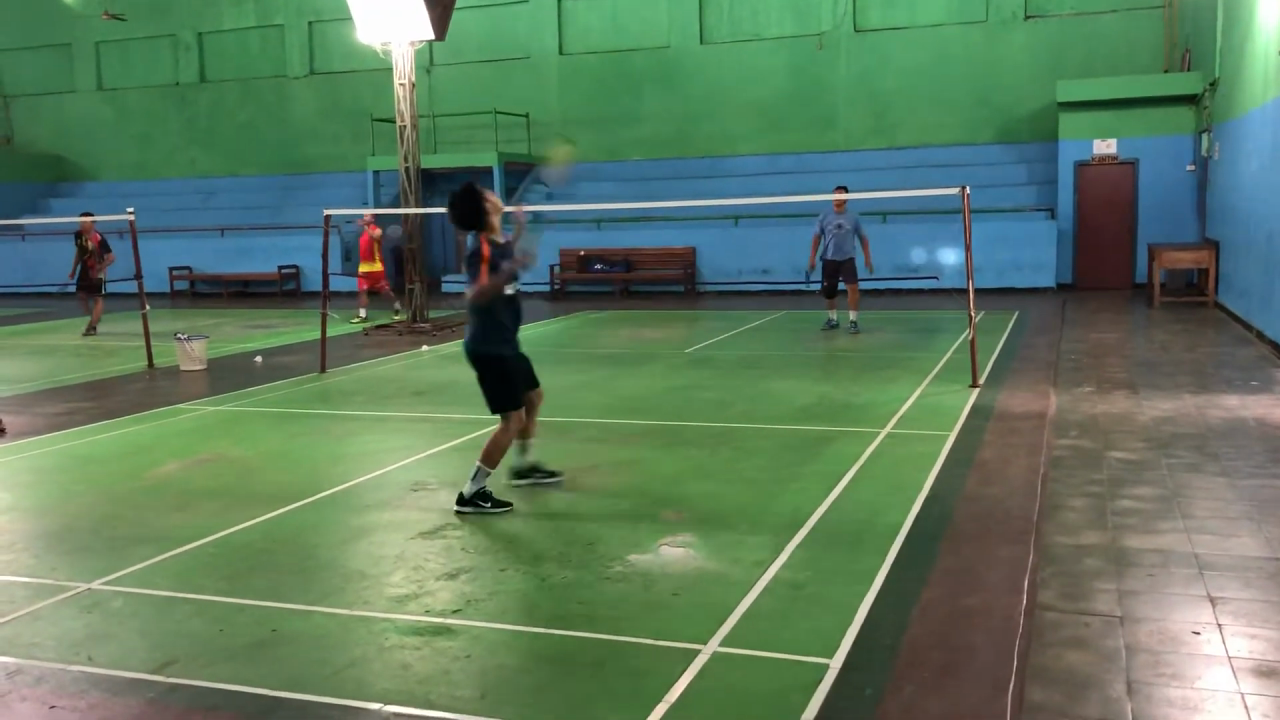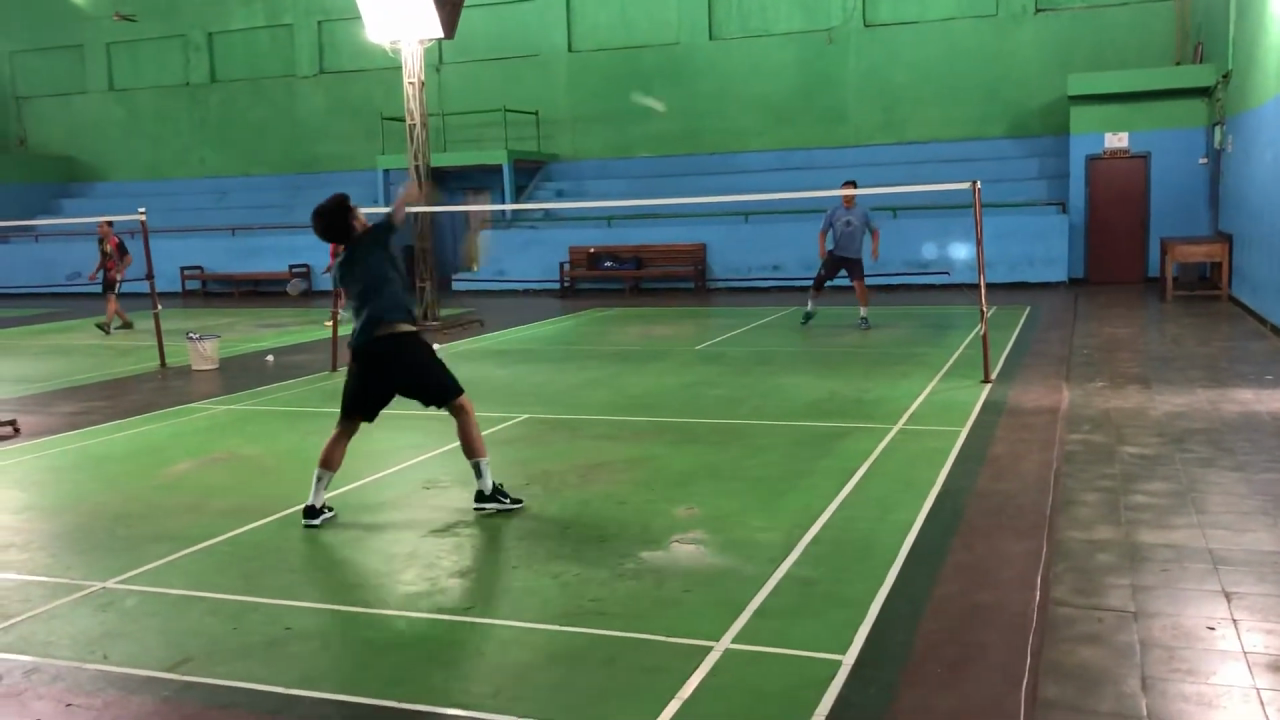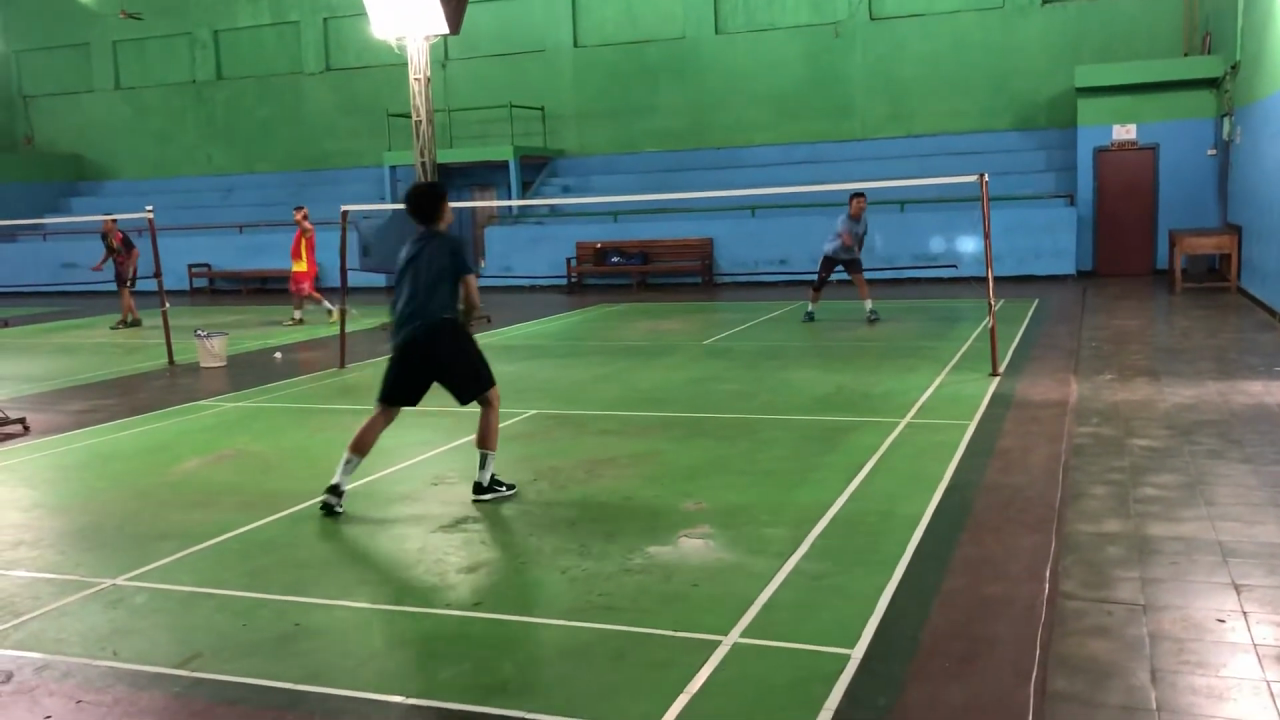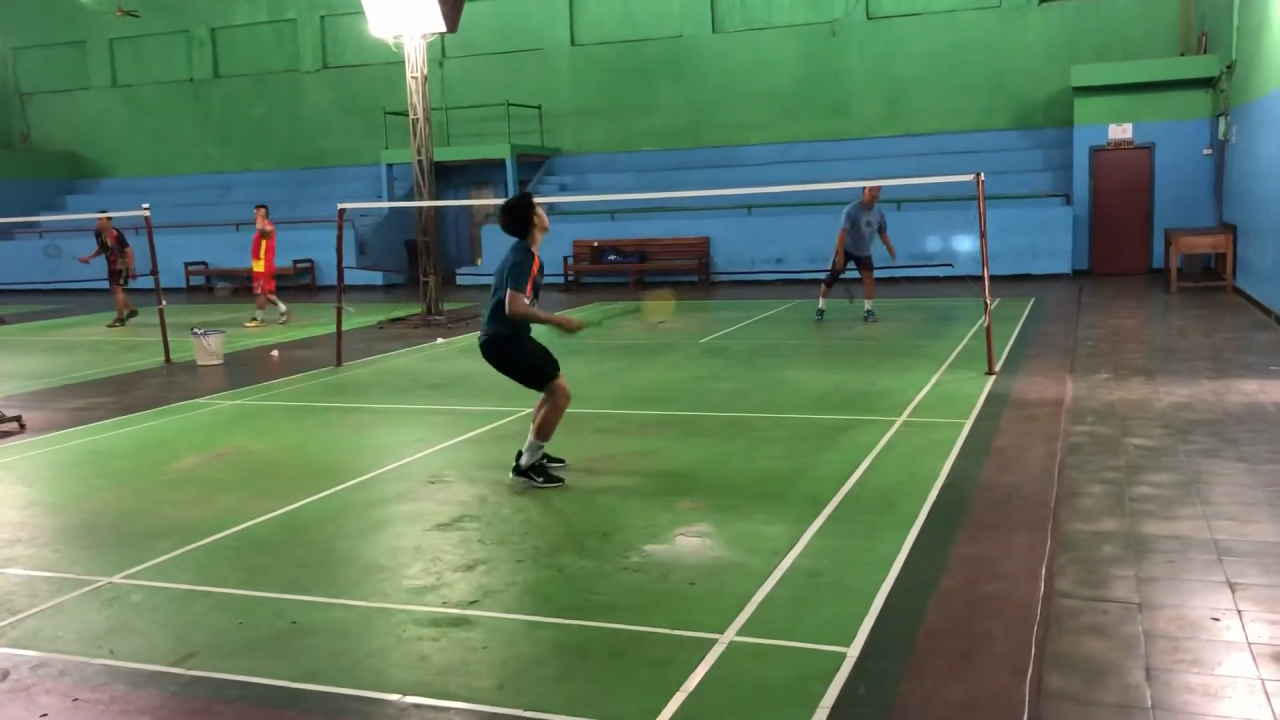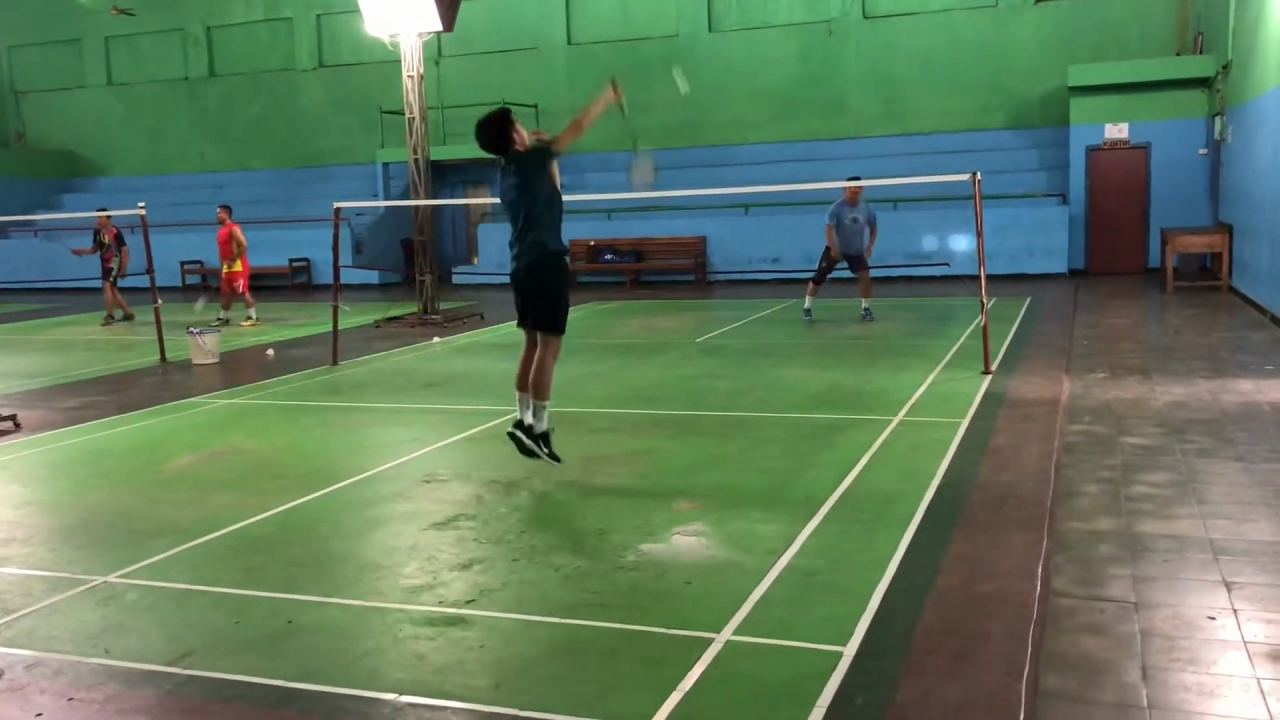
dt=0.5s
person 1, frame 1
left shoulder: (499, 245)
right shoulder: (483, 249)
right elbow: (476, 296)
left wrist: (518, 225)
right wrist: (510, 270)
left hip: (499, 344)
right hip: (491, 348)
left knee: (532, 396)
right knee: (513, 417)
left ankle: (525, 465)
right ankle: (471, 494)
person 1, frame 2
left shoulder: (341, 268)
right shoulder: (374, 240)
right elbow: (401, 206)
right wrist: (411, 191)
left hip: (366, 352)
right hip: (403, 343)
left knee: (345, 429)
right knee: (462, 408)
left ankle: (315, 505)
right ankle: (487, 490)
person 1, frame 3
left shoulder: (409, 250)
right shoulder: (454, 244)
right elbow: (470, 298)
right wrist: (465, 325)
left hip: (406, 340)
right hip: (444, 333)
left knee: (384, 415)
right knee: (490, 399)
left ankle: (336, 487)
right ankle: (486, 482)
person 1, frame 4
left shoulder: (520, 253)
right shoulder: (525, 259)
right elbow: (513, 308)
right wrist: (559, 321)
left hip: (505, 337)
right hip: (504, 340)
left knee: (554, 388)
right knee: (560, 392)
left ankle: (532, 454)
right ankle: (527, 464)
person 1, frame 5
left shoulder: (513, 167)
right shoulder: (531, 157)
right elbow: (575, 129)
right wrist: (607, 97)
left hip: (522, 265)
right hip: (546, 260)
left knee: (533, 343)
right knee: (548, 347)
left ankle: (526, 422)
right ankle: (536, 429)
